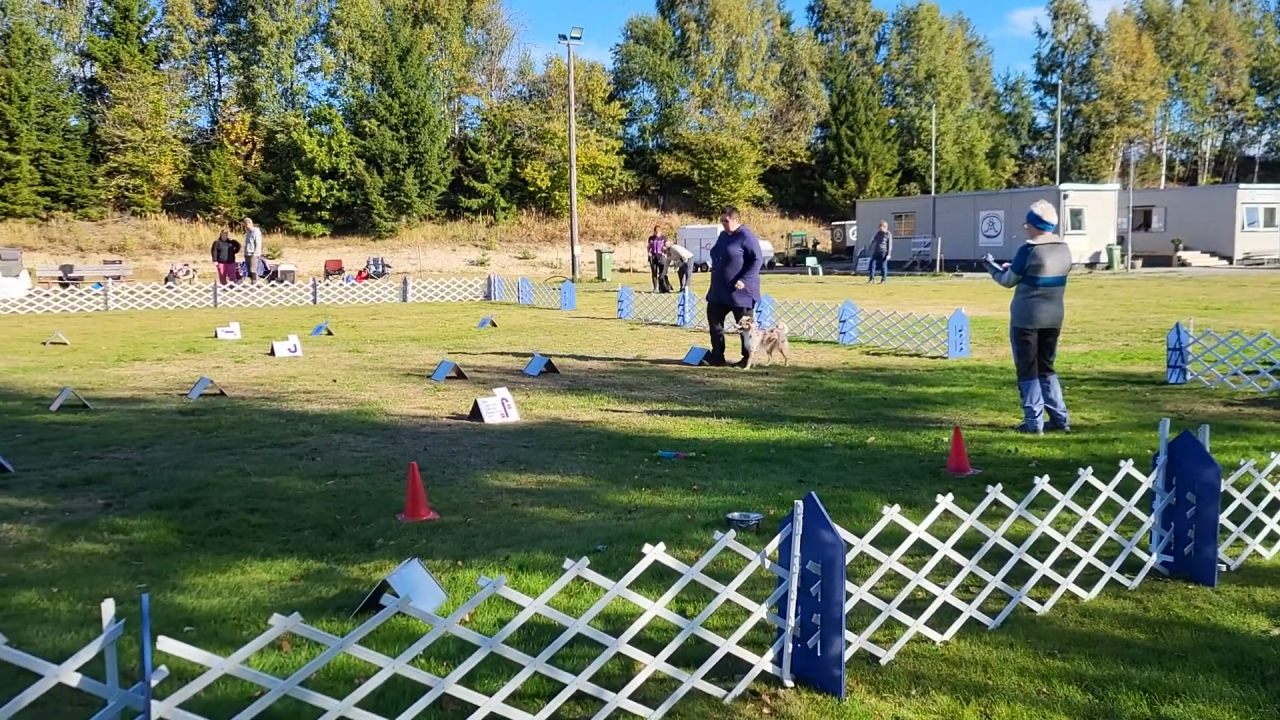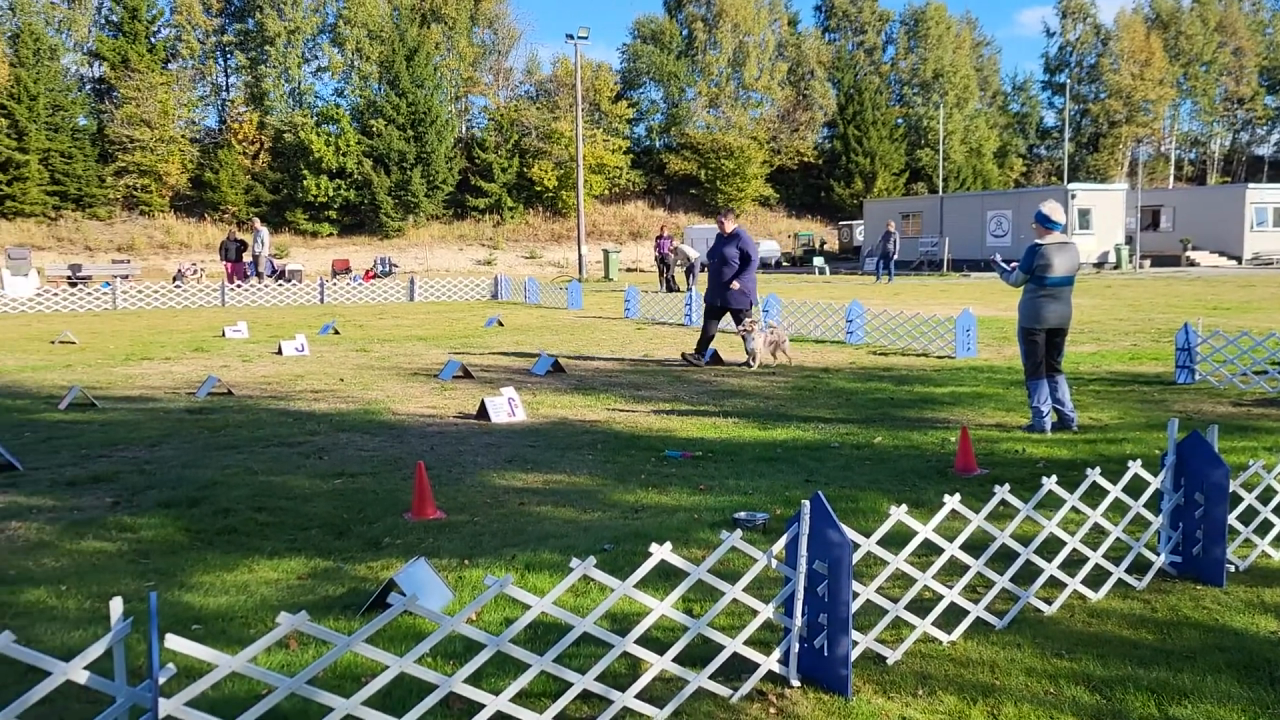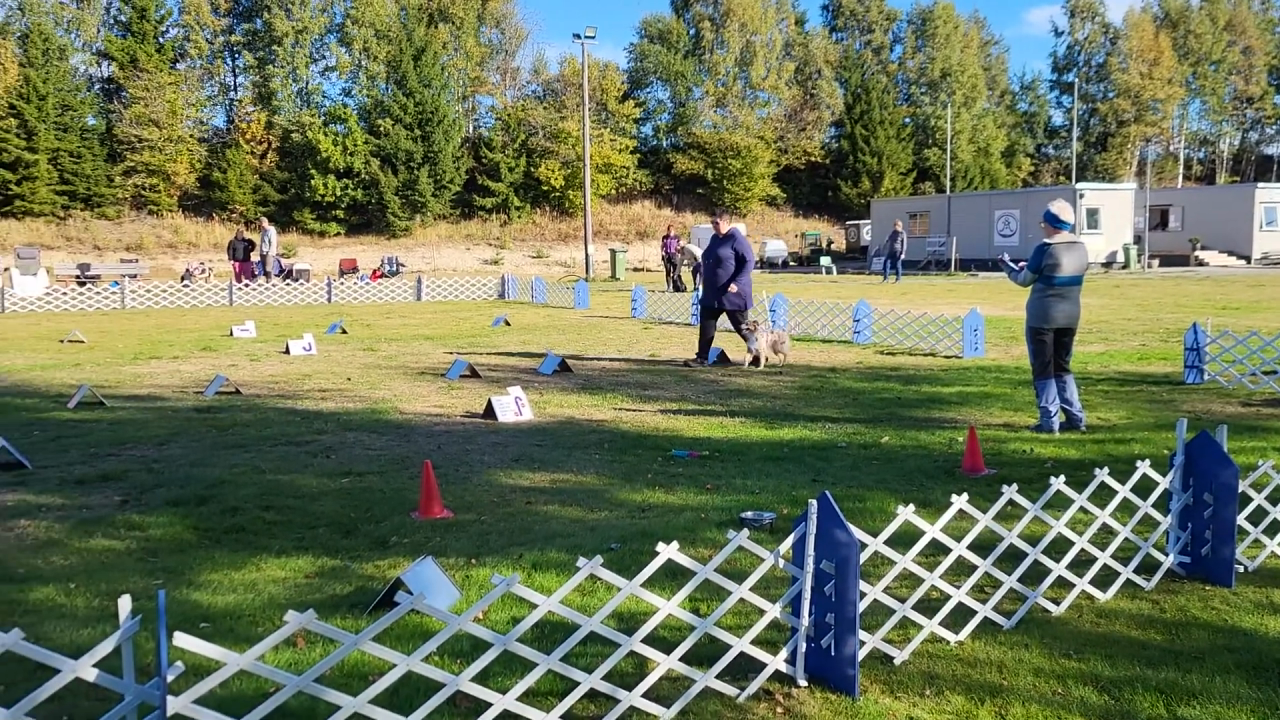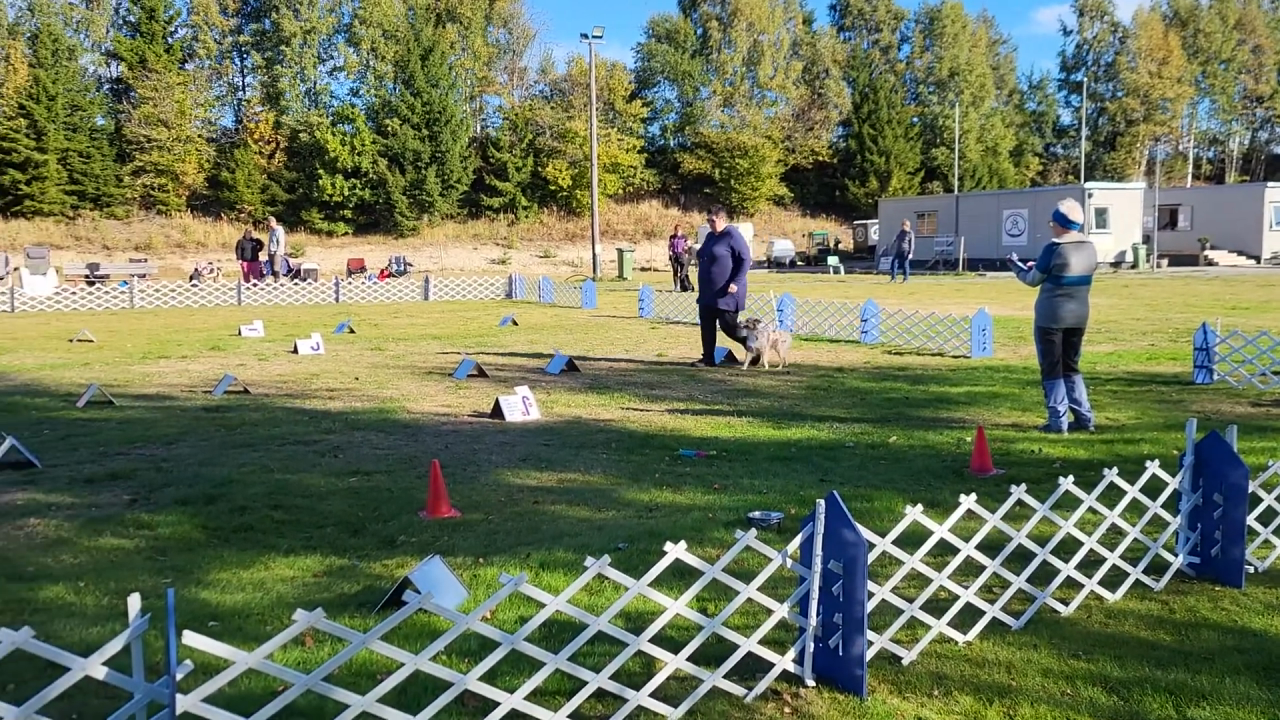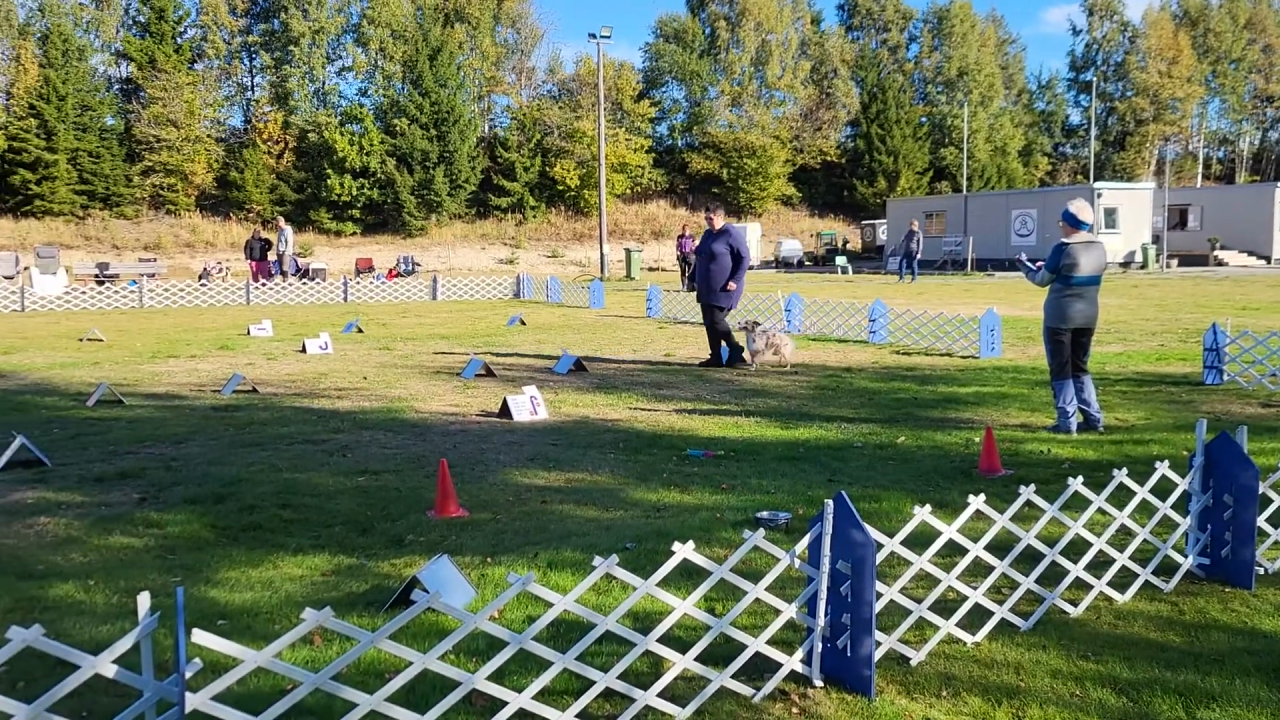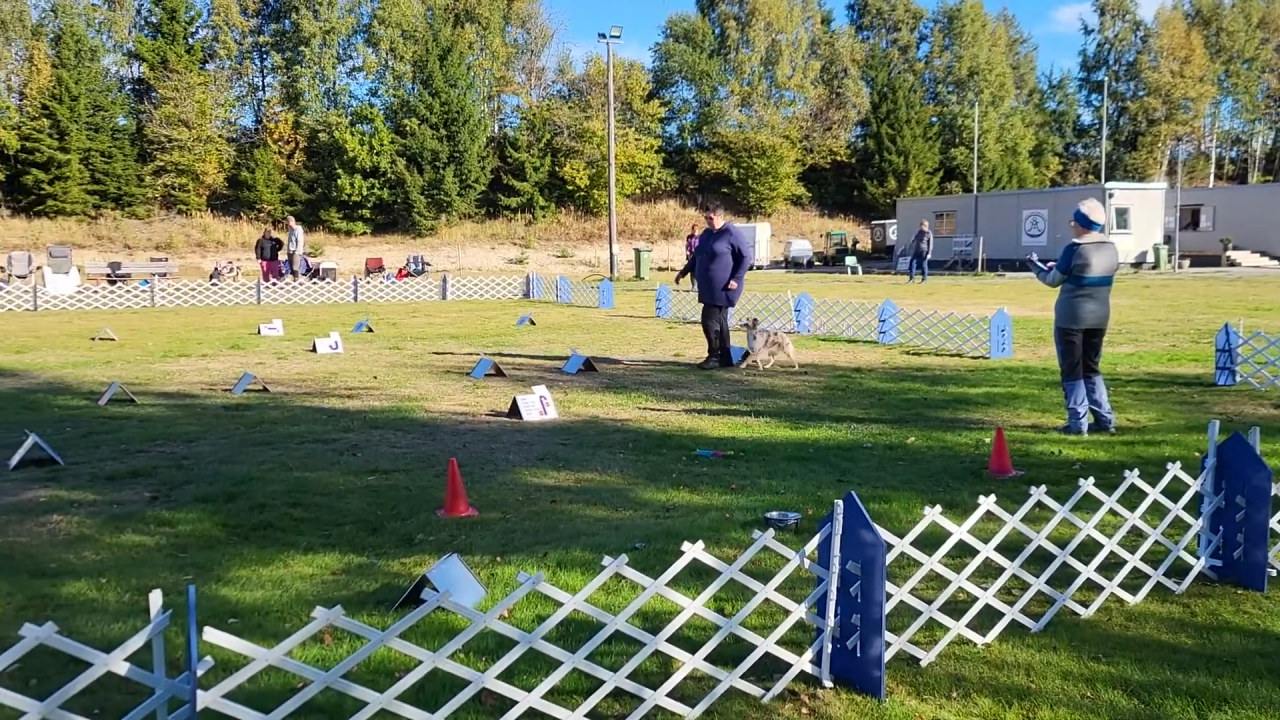
dt=0.1s
person 1, frame 1
left shoulder: (1029, 250)
right shoulder: (1065, 250)
left elbow: (1009, 281)
left wrist: (992, 267)
right wrist: (1013, 268)
left hip: (1026, 317)
right hip: (1054, 318)
left knee: (1027, 370)
right knee: (1046, 368)
left ankle: (1034, 422)
right ankle: (1060, 418)
person 1, frame 2
left shoulder: (1037, 249)
right shoulder: (1073, 250)
left elbow: (1017, 281)
left wrist: (1000, 266)
right wrist: (1021, 268)
left hip: (1034, 317)
right hip: (1061, 318)
left knee: (1035, 370)
right knee: (1054, 368)
left ankle: (1041, 422)
right ankle: (1068, 418)
person 1, frame 3
left shoulder: (1045, 249)
right shoulder: (1081, 249)
left elbow: (1025, 280)
left wrist: (1008, 265)
right wrist: (1029, 267)
left hip: (1042, 317)
right hip: (1070, 317)
left knee: (1043, 370)
right knee: (1062, 368)
left ankle: (1049, 422)
right ankle: (1076, 418)
person 1, frame 4
left shoulder: (1054, 248)
right shoulder: (1090, 249)
left elbow: (1034, 280)
left wrist: (1016, 265)
right wrist: (1039, 267)
left hip: (1051, 317)
right hip: (1078, 317)
left knee: (1052, 370)
right knee: (1071, 368)
left ankle: (1058, 422)
right ankle: (1084, 418)
person 1, frame 5
left shoulder: (1063, 249)
right shoulder: (1100, 249)
left elbow: (1042, 280)
left wrist: (1025, 265)
right wrist: (1047, 267)
left hip: (1060, 317)
right hip: (1088, 317)
left knee: (1061, 370)
right knee: (1080, 368)
left ankle: (1067, 422)
right ankle: (1094, 419)
person 1, frame 6
left shoulder: (1075, 249)
right shoulder: (1112, 249)
left elbow: (1054, 281)
left wrist: (1036, 265)
right wrist: (1058, 268)
left hip: (1071, 317)
right hip: (1099, 318)
left knee: (1072, 371)
right knee: (1091, 369)
left ankle: (1078, 423)
right ankle: (1105, 420)
